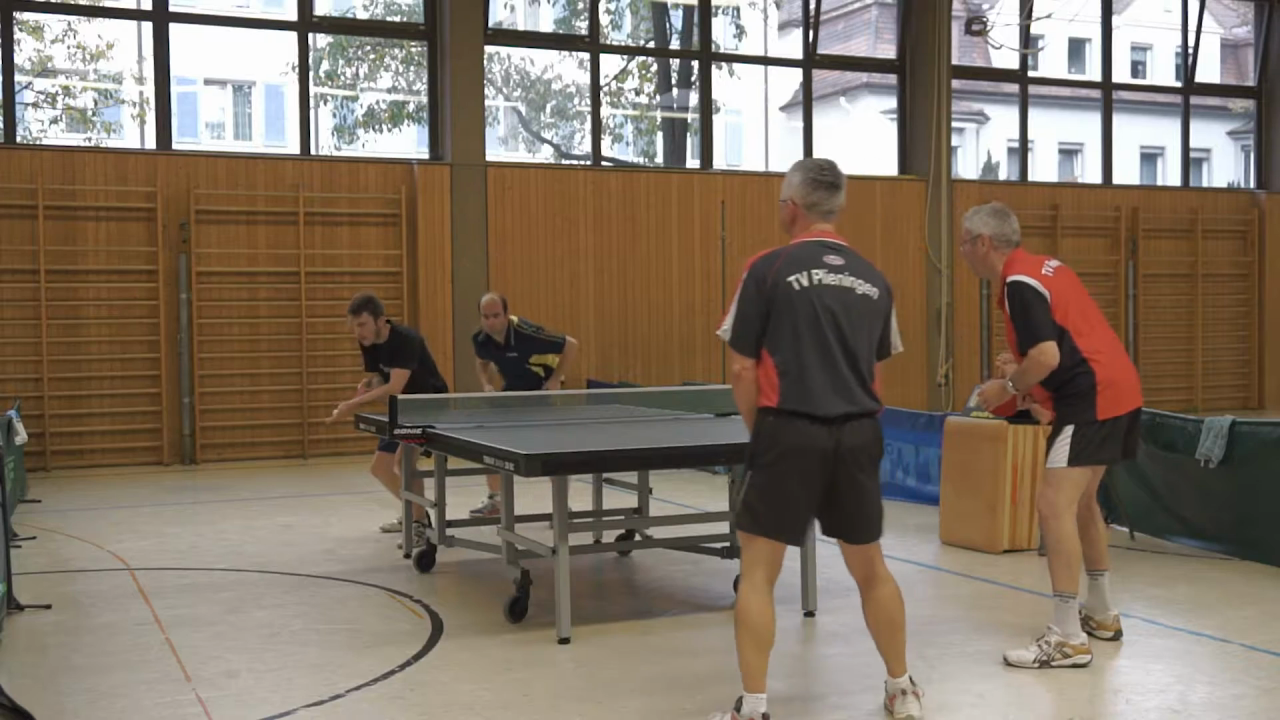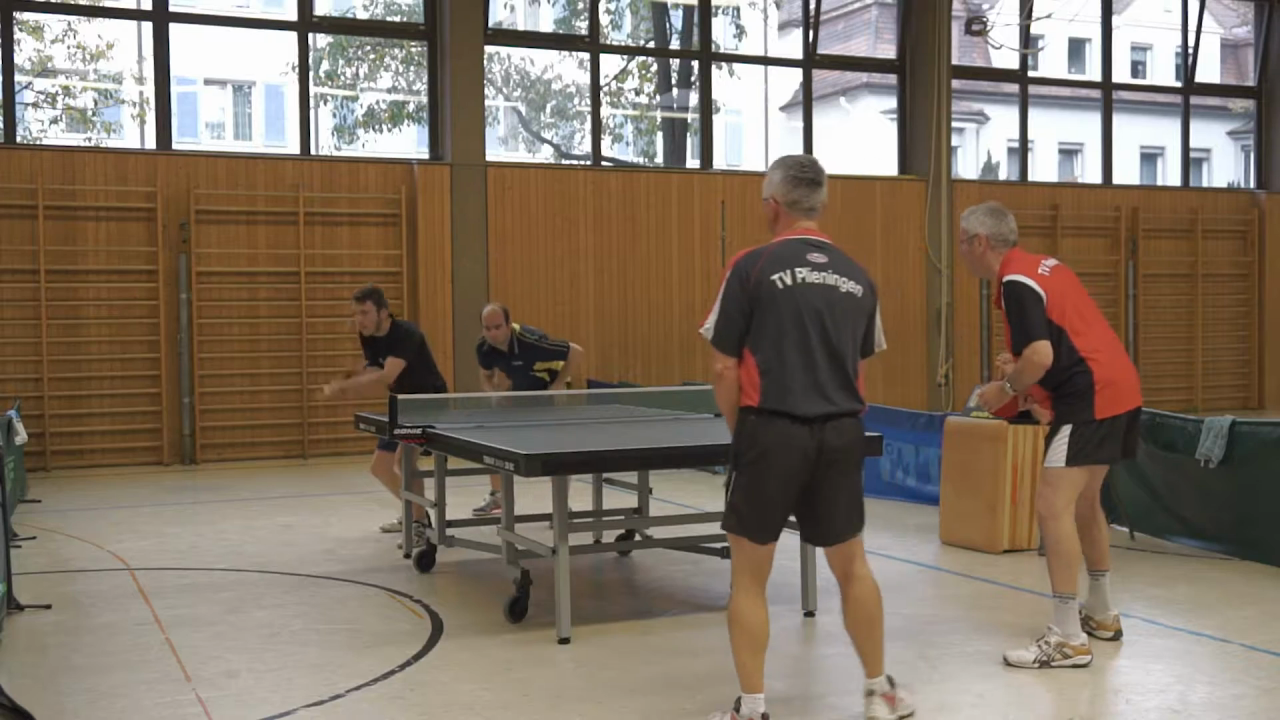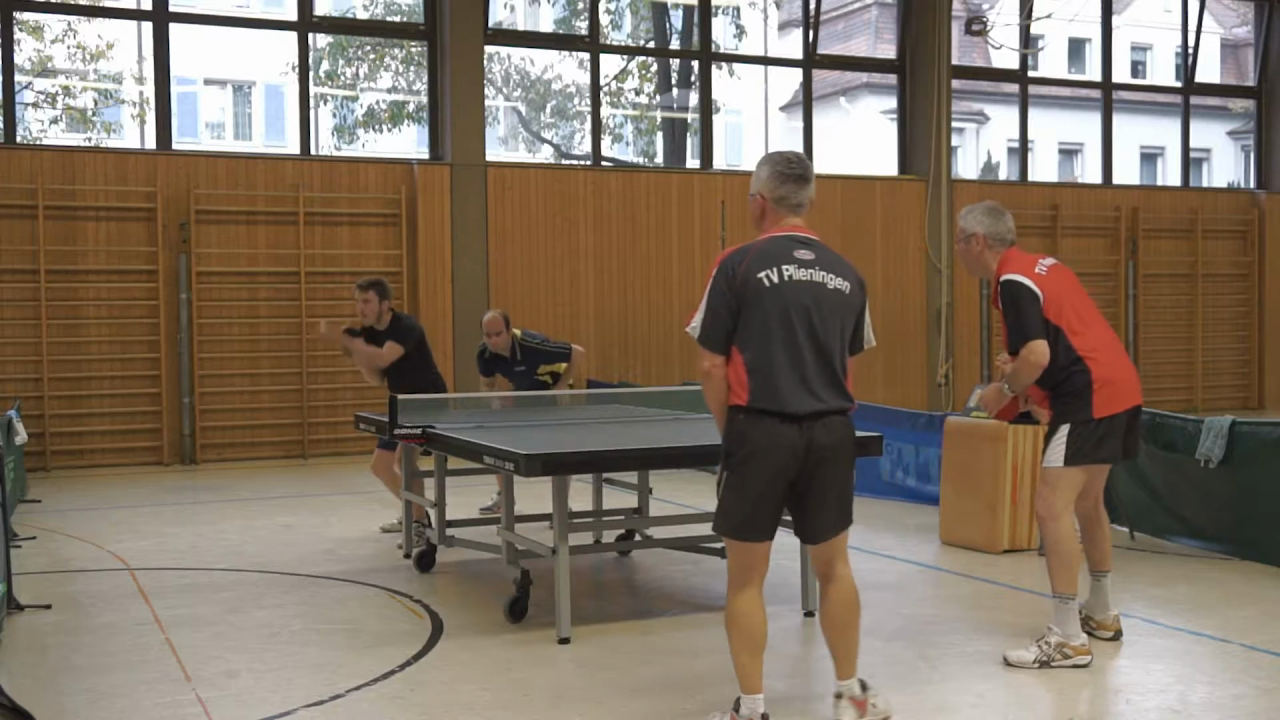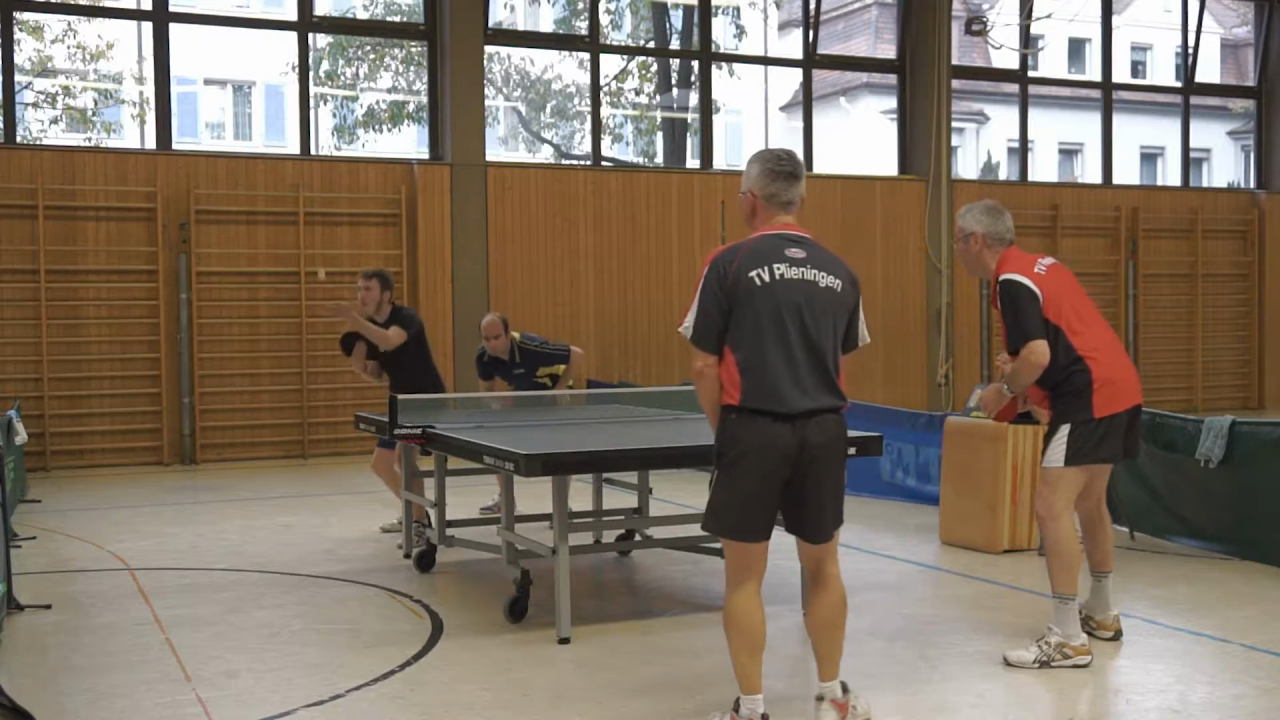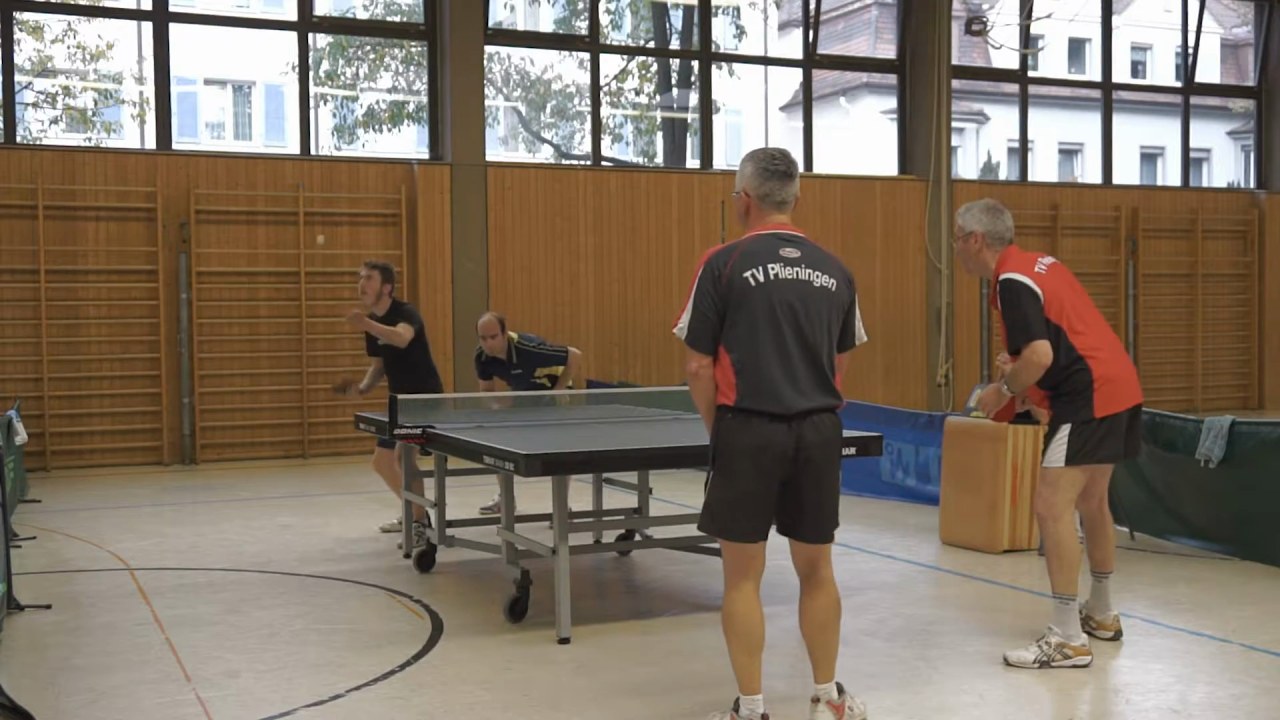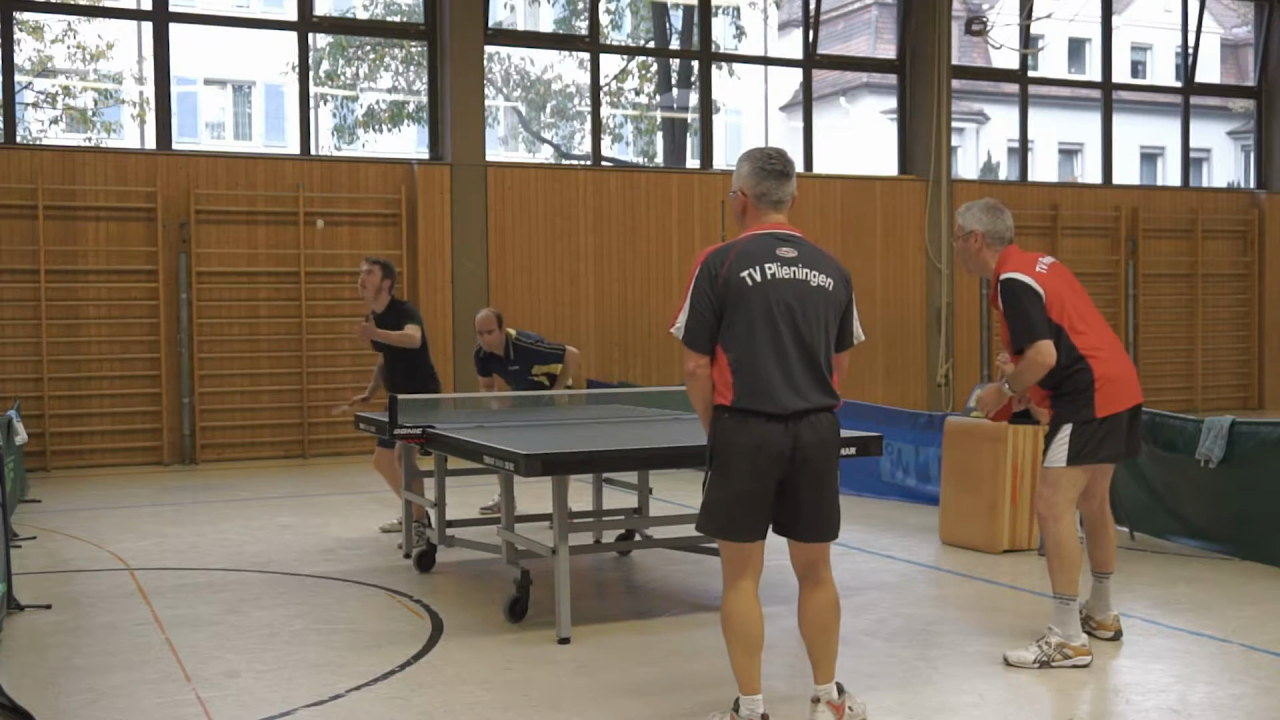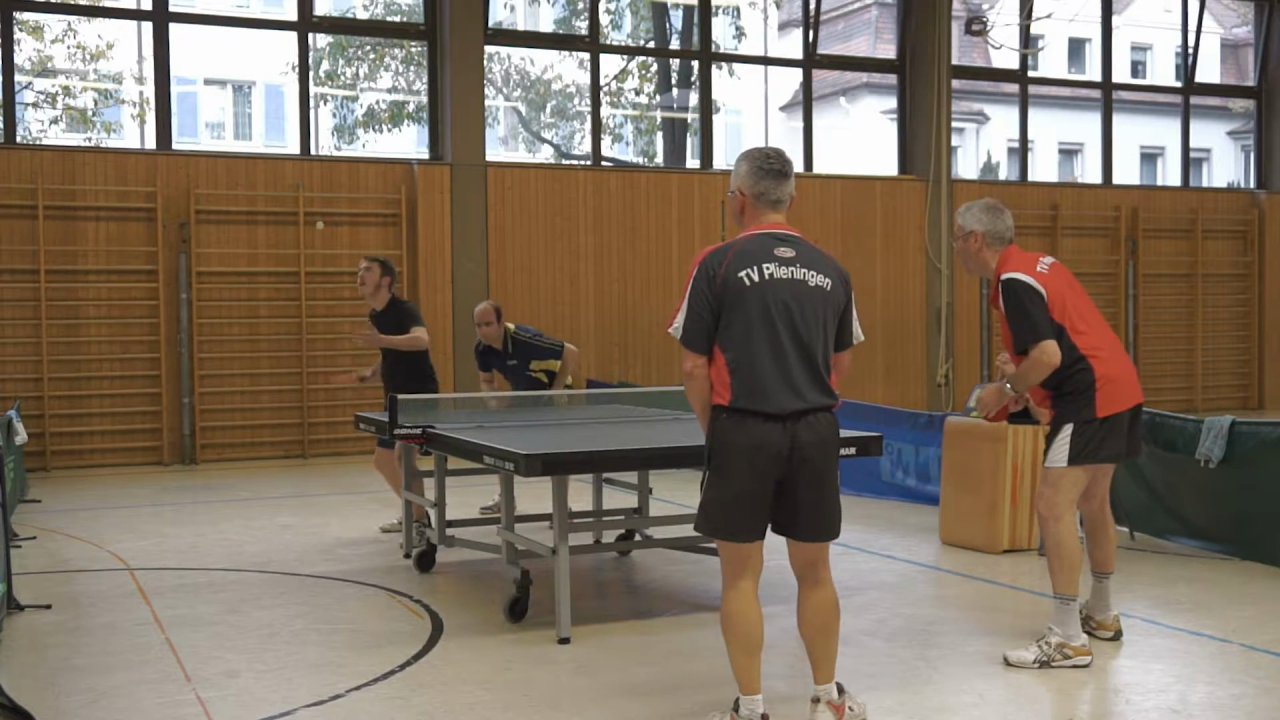
dt=0.1s
person 1, frame 1
left shoulder: (769, 268)
right shoulder: (872, 281)
left elbow: (741, 367)
left wrist: (759, 432)
left hip: (791, 434)
right hip: (857, 435)
left knee: (757, 574)
right knee: (870, 569)
person 1, frame 2
left shoulder: (751, 268)
right shoulder: (857, 278)
left elbow: (724, 367)
left wrist: (740, 432)
left hip: (771, 432)
right hip: (840, 434)
left knee: (748, 576)
right knee: (852, 566)
person 1, frame 3
left shoulder: (738, 265)
right shoulder: (847, 275)
left elbow: (711, 365)
left wrist: (729, 431)
left hip: (761, 432)
right hip: (829, 433)
left knee: (745, 578)
right knee: (833, 566)
person 1, frame 4
left shoulder: (729, 264)
right shoulder: (839, 272)
left elbow: (704, 365)
right elbow: (843, 360)
left wrist: (721, 430)
left hip: (754, 431)
right hip: (823, 431)
left knee: (744, 576)
right knee: (822, 569)
person 1, frame 5
left shoulder: (723, 264)
right shoulder: (835, 271)
left elbow: (698, 366)
right elbow: (841, 360)
left wrist: (717, 431)
left hip: (750, 431)
right hip: (819, 432)
left knee: (742, 577)
right knee: (816, 571)
person 1, frame 6
left shoulder: (721, 264)
right shoulder: (832, 271)
left elbow: (696, 367)
right elbow: (839, 362)
left wrist: (714, 430)
left hip: (747, 432)
right hip: (816, 432)
left knee: (741, 577)
right knee: (815, 572)
person 1, frame 7
left shoulder: (718, 264)
right shoulder: (831, 270)
left elbow: (694, 367)
right elbow: (840, 362)
left wrist: (712, 430)
left hip: (745, 432)
right hip: (815, 432)
left knee: (741, 577)
right knee: (814, 572)
person 2, frame 1
left shoulder: (1019, 284)
right shoulder: (1042, 267)
left elbow: (1046, 357)
left wrist: (1007, 387)
right wrist: (1022, 381)
left hip: (1090, 401)
right hip: (1114, 390)
left knee: (1054, 506)
right knee: (1081, 501)
left ankle: (1067, 637)
right ankle: (1100, 613)
person 2, frame 2
left shoulder: (1016, 283)
right shoulder: (1043, 265)
left elbow: (1039, 356)
left wrist: (1005, 388)
right wrist: (1023, 384)
left hip: (1090, 400)
right hip: (1117, 389)
left knee: (1052, 506)
right knee: (1083, 501)
left ankle: (1068, 638)
right ankle: (1100, 613)
person 2, frame 3
left shoulder: (1013, 282)
right shoulder: (1041, 264)
left elbow: (1036, 355)
left wrist: (1003, 390)
right wrist: (1021, 384)
left hip: (1089, 399)
right hip: (1117, 388)
left knee: (1052, 507)
right knee: (1087, 501)
left ankle: (1068, 638)
right ankle: (1101, 614)
person 2, frame 4
left shoulder: (1012, 282)
right shoulder: (1039, 264)
left elbow: (1036, 355)
left wrist: (1003, 390)
right wrist: (1022, 385)
left hip: (1089, 399)
right hip: (1117, 387)
left knee: (1051, 507)
right knee: (1089, 502)
left ankle: (1068, 638)
right ankle: (1101, 614)
person 2, frame 5
left shoulder: (1012, 281)
right shoulder: (1038, 263)
left elbow: (1039, 355)
left wrist: (1002, 390)
right wrist: (1020, 384)
left hip: (1089, 399)
right hip: (1117, 388)
left knee: (1052, 507)
right knee: (1091, 502)
left ankle: (1068, 639)
right ankle: (1101, 614)
person 2, frame 6
left shoulder: (1012, 281)
right shoulder: (1036, 263)
left elbow: (1043, 355)
left wrist: (1003, 390)
right wrist: (1021, 385)
left hip: (1089, 398)
right hip: (1116, 386)
left knee: (1052, 507)
right knee: (1091, 502)
left ankle: (1068, 639)
right ankle: (1101, 614)
person 2, frame 7
left shoulder: (1013, 281)
right shoulder: (1036, 264)
left elbow: (1047, 355)
left wrist: (1005, 389)
right wrist: (1021, 384)
left hip: (1089, 398)
right hip: (1116, 387)
left knee: (1053, 508)
right knee: (1092, 502)
left ankle: (1068, 639)
right ankle: (1101, 614)
person 3, frame 1
left shoulder: (407, 339)
right shoulder: (368, 343)
left elbow: (395, 388)
right elbow: (379, 381)
left wrist: (353, 405)
right wrist: (367, 385)
left knee: (404, 458)
right knee: (380, 468)
left ankle: (420, 525)
right ankle: (415, 514)
person 3, frame 2
left shoulder: (406, 333)
right shoulder: (367, 338)
left elbow: (387, 377)
right elbow: (379, 380)
left wrist: (345, 387)
right wrist: (357, 380)
left knee: (404, 457)
right knee: (380, 467)
left ankle: (420, 525)
right ankle: (414, 514)
person 3, frame 3
left shoulder: (406, 326)
right shoulder: (368, 331)
left elbow: (384, 359)
right elbow: (378, 377)
left wrist: (349, 342)
right wrist: (359, 359)
left knee: (404, 456)
right knee: (381, 466)
left ankle: (420, 524)
right ankle: (414, 513)
person 3, frame 4
left shoulder: (406, 318)
right shoulder: (369, 326)
left elbow: (389, 341)
right elbow: (376, 373)
left wrist: (357, 322)
right wrist: (359, 364)
left knee: (404, 455)
right knee: (380, 464)
left ankle: (420, 524)
right ankle: (414, 514)
person 3, frame 5
left shoulder: (406, 312)
right shoulder: (371, 321)
left elbow: (402, 339)
left wrist: (367, 325)
right wrist: (362, 387)
left hip: (426, 398)
left knee: (403, 455)
right knee: (382, 462)
left ankle: (420, 524)
right ankle: (413, 513)
person 3, frame 6
left shoulder: (403, 310)
right shoulder: (372, 318)
left elbow: (414, 340)
left wrist: (378, 334)
right wrist: (369, 393)
left hip: (422, 396)
right hip: (398, 399)
left knee: (402, 455)
right knee: (382, 462)
left ankle: (420, 524)
right ankle: (413, 513)
person 3, frame 7
left shoulder: (404, 310)
right shoulder: (374, 316)
left elbow: (422, 341)
left wrist: (383, 340)
right wrist: (371, 373)
left hip: (420, 396)
right hip: (396, 399)
left knee: (402, 455)
right knee: (382, 461)
left ankle: (420, 524)
right ankle: (413, 513)
person 4, frame 1
left shoulder: (527, 334)
right shoulder: (479, 338)
left elbow: (571, 346)
right elbow: (482, 364)
left wrist: (555, 379)
right wrist: (487, 385)
left hip: (543, 388)
right hip: (513, 389)
right ankle: (494, 499)
person 4, frame 2
left shoulder: (531, 342)
right shoulder: (483, 347)
left elbow: (576, 353)
right elbow: (487, 375)
left wrist: (558, 384)
right wrist: (492, 394)
left hip: (550, 389)
right hip: (520, 390)
right ankle: (497, 495)
person 4, frame 3
left shoulder: (534, 346)
right shoulder: (484, 353)
left elbow: (578, 354)
right elbow: (487, 384)
left wrist: (561, 386)
left hip: (552, 390)
right hip: (523, 392)
right ankle: (503, 495)
person 4, frame 4
left shoulder: (532, 348)
right shoulder: (483, 357)
left elbow: (577, 355)
right elbow: (487, 389)
left wrist: (559, 388)
left hip: (552, 391)
right hip: (522, 394)
person 4, frame 5
left shoulder: (530, 349)
right shoulder: (482, 357)
left elbow: (575, 356)
right elbow: (486, 389)
left wrist: (559, 390)
left hip: (551, 392)
right hip: (522, 394)
person 4, frame 6
left shoulder: (527, 345)
right shoulder: (481, 354)
left elbow: (573, 356)
right elbow: (486, 385)
left wrist: (557, 390)
left hip: (551, 391)
right hip: (522, 394)
person 4, frame 7
left shoulder: (526, 340)
right shoulder: (481, 349)
left elbow: (571, 353)
right elbow: (487, 381)
left wrist: (557, 390)
left hip: (551, 390)
right hip: (522, 393)
